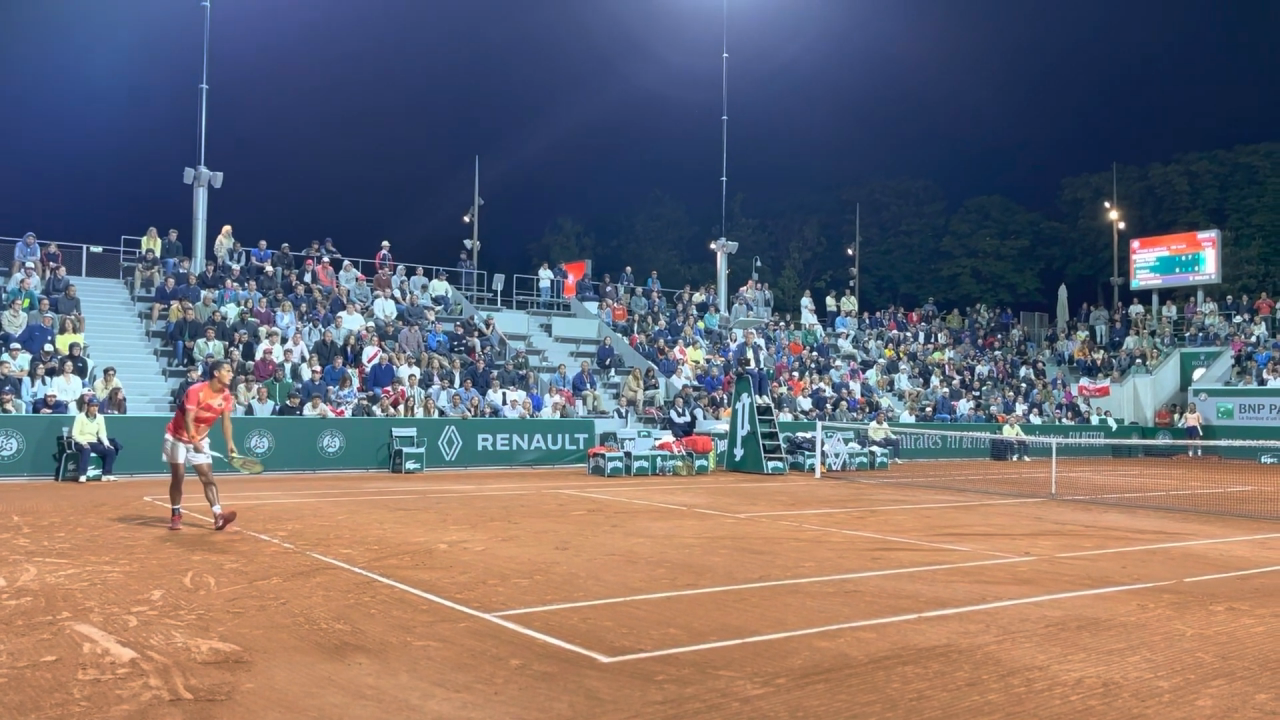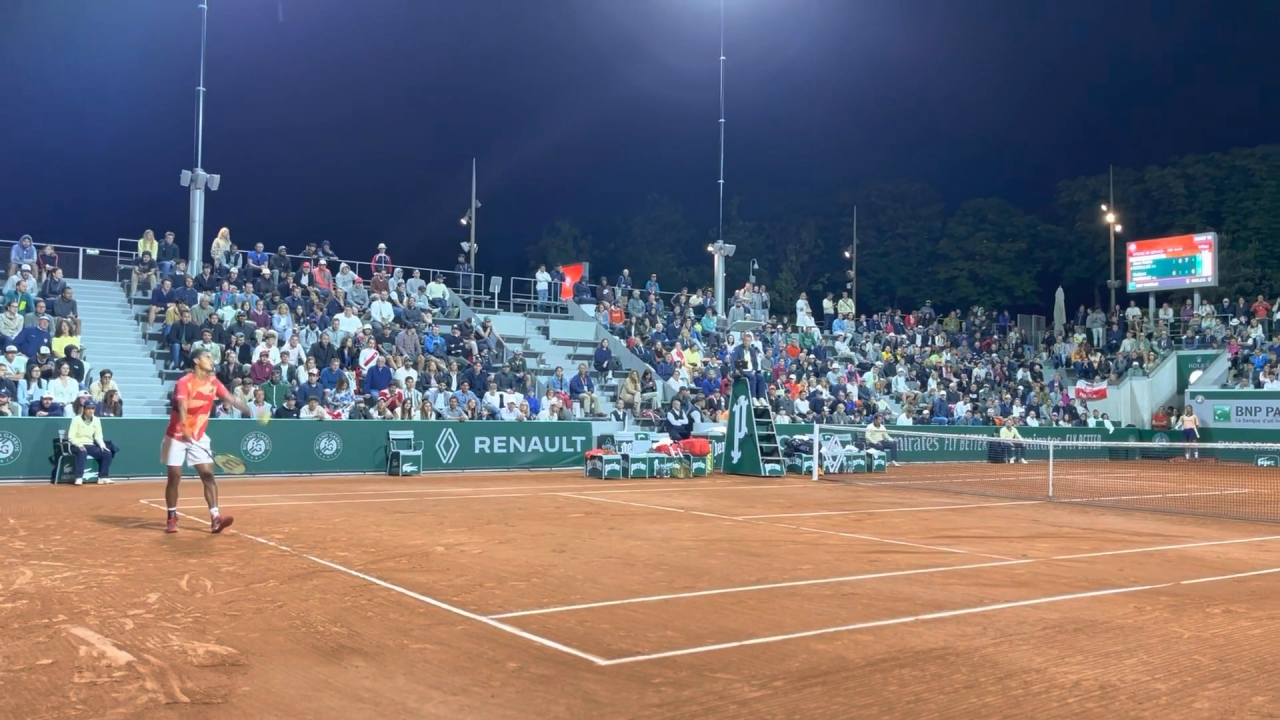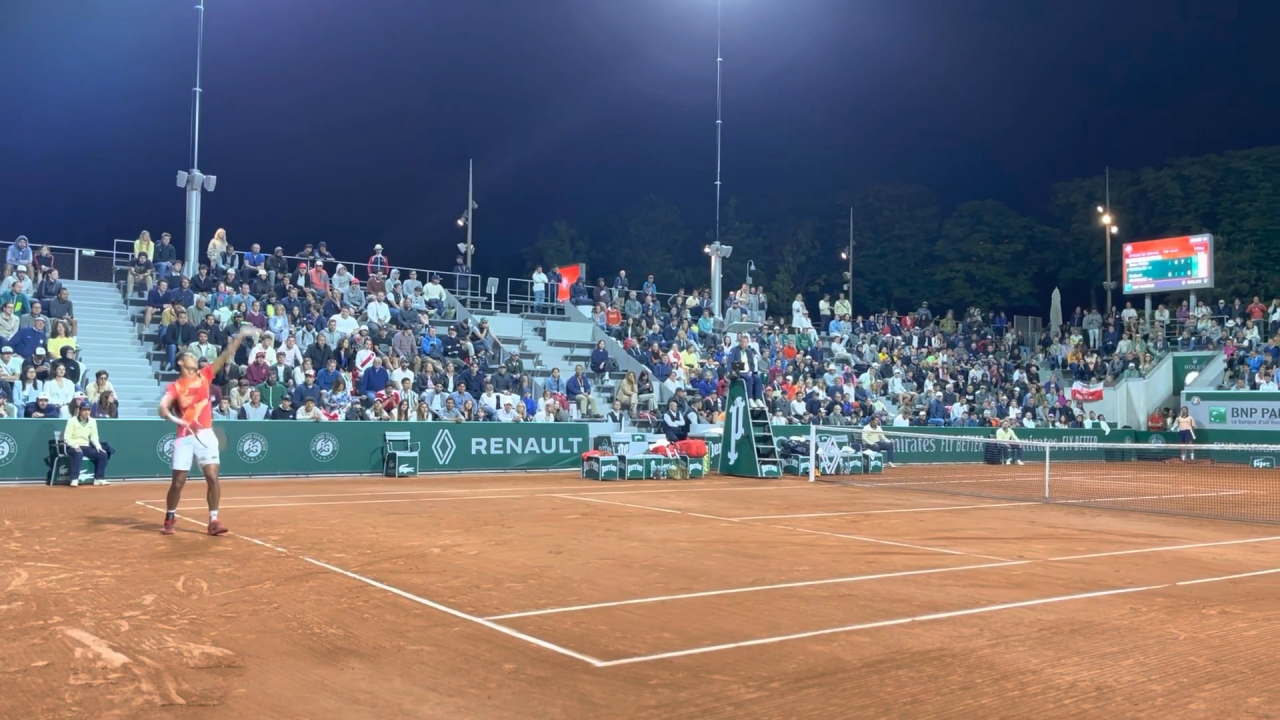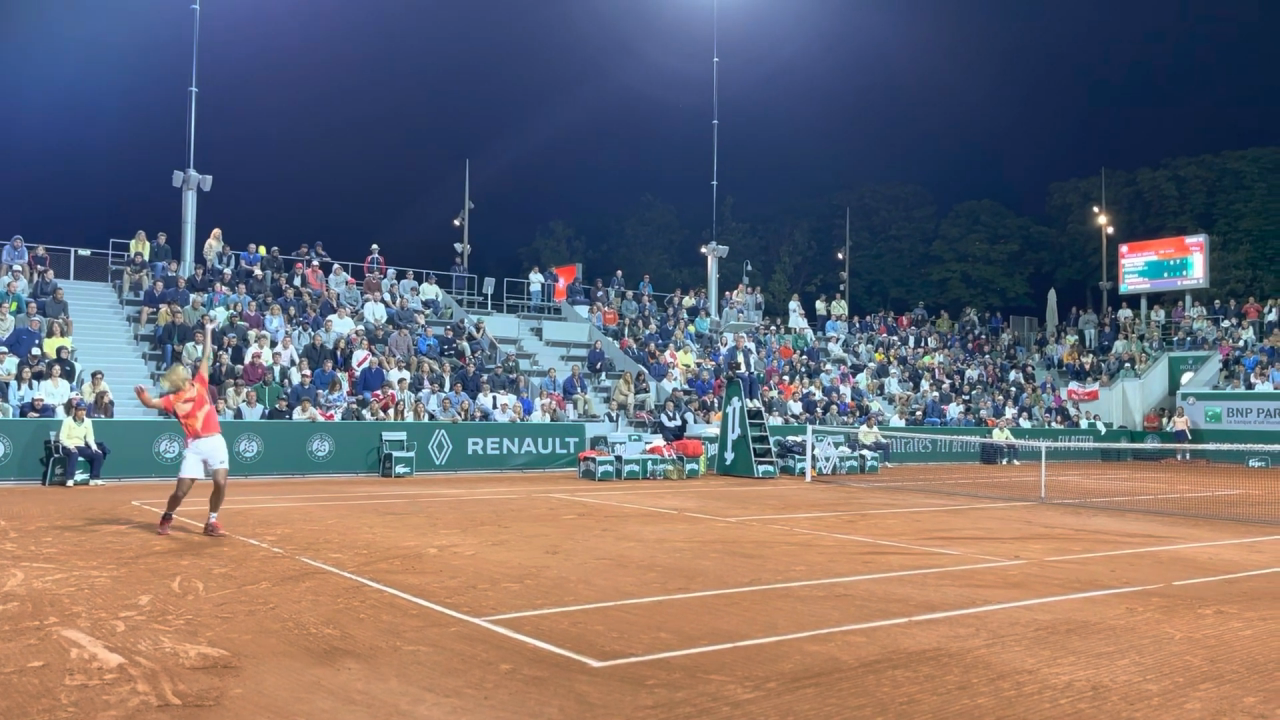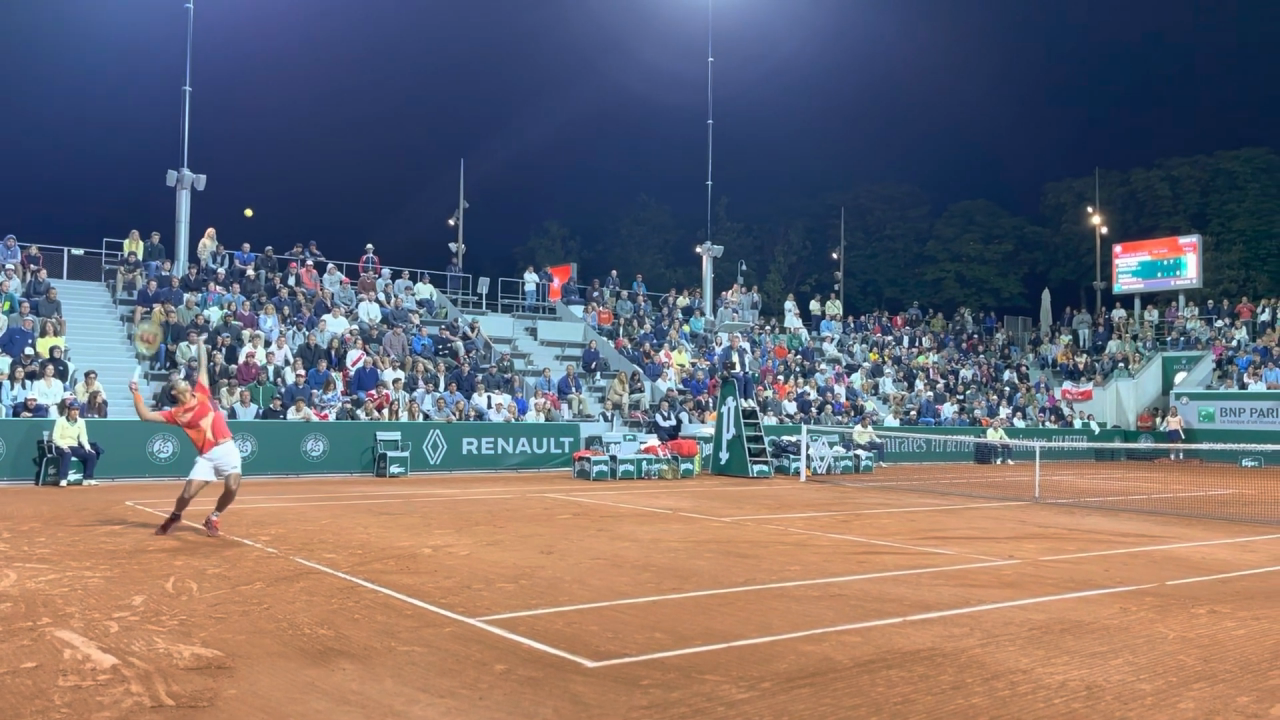
dt=0.2s
person 1, frame 1
left shoulder: (225, 395)
right shoulder: (195, 391)
left elbow: (226, 421)
right elbow: (188, 419)
left wrist: (230, 443)
right wrist: (194, 441)
left hip: (200, 440)
right hip: (177, 438)
left knee: (207, 476)
right knee: (178, 477)
left ankle: (218, 515)
right ankle: (176, 516)
person 1, frame 2
left shoulder: (213, 382)
right shoulder: (184, 382)
left elbow: (230, 398)
right elbow: (182, 409)
left wrist: (248, 408)
right wrist: (185, 431)
left hip: (199, 438)
right hip: (177, 437)
left knee: (208, 476)
right knee: (174, 478)
left ankle: (216, 518)
right ankle: (172, 518)
person 1, frame 3
left shoulder: (204, 375)
right shoulder: (175, 387)
left elbow: (225, 357)
right elbow: (163, 405)
left wrist: (239, 337)
right wrist: (168, 414)
left hip: (206, 436)
right hip: (185, 438)
left knee: (213, 478)
right knee: (178, 482)
left ankle: (214, 521)
right ankle: (169, 519)
person 1, frame 4
left shoulder: (199, 385)
right shoulder: (172, 400)
left elbow: (206, 357)
right elbow: (149, 402)
left wrist: (208, 333)
right wrist: (141, 393)
left hip: (215, 442)
right hip: (194, 446)
left knee: (221, 483)
right knee: (182, 490)
left ankle: (212, 522)
right ankle: (166, 519)
person 1, frame 5
left shoulder: (201, 393)
right shoulder: (175, 413)
left elbow: (202, 367)
right elbow: (146, 416)
left wrist: (201, 344)
right wrist: (136, 393)
left hip: (227, 449)
right hip: (206, 456)
left knee: (232, 488)
right knee: (188, 494)
left ankle: (212, 519)
right ankle: (173, 519)
